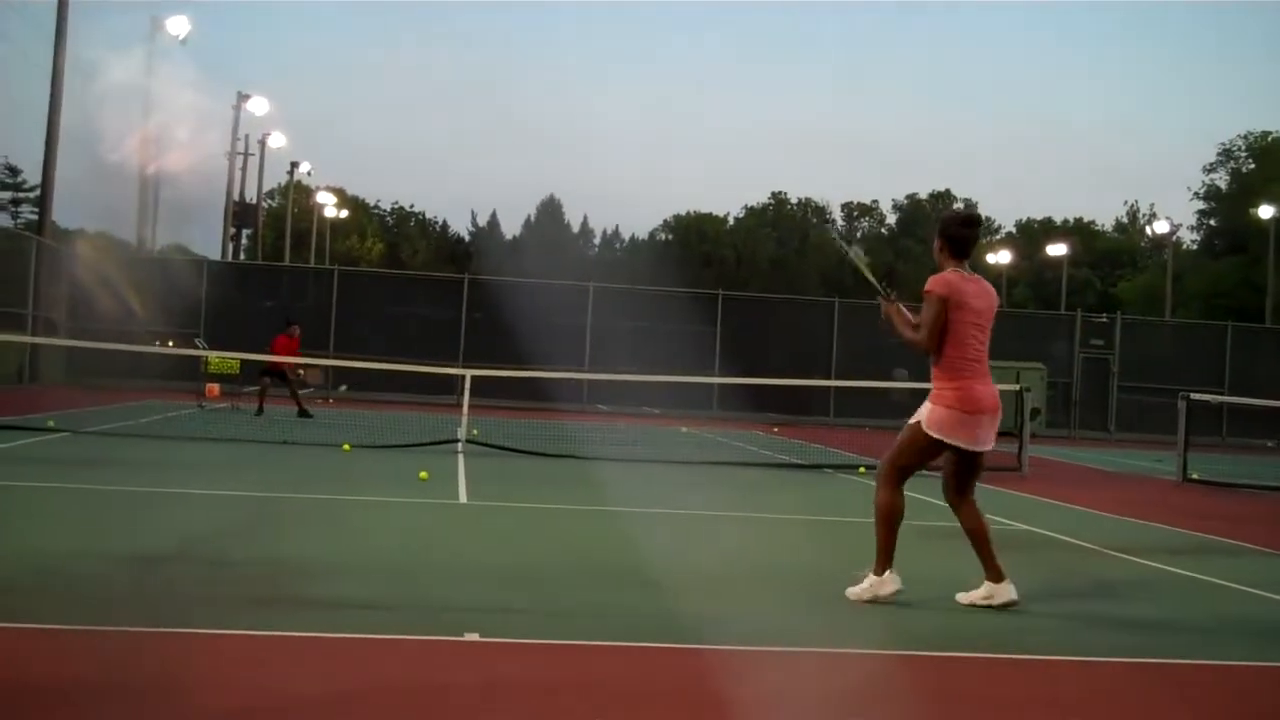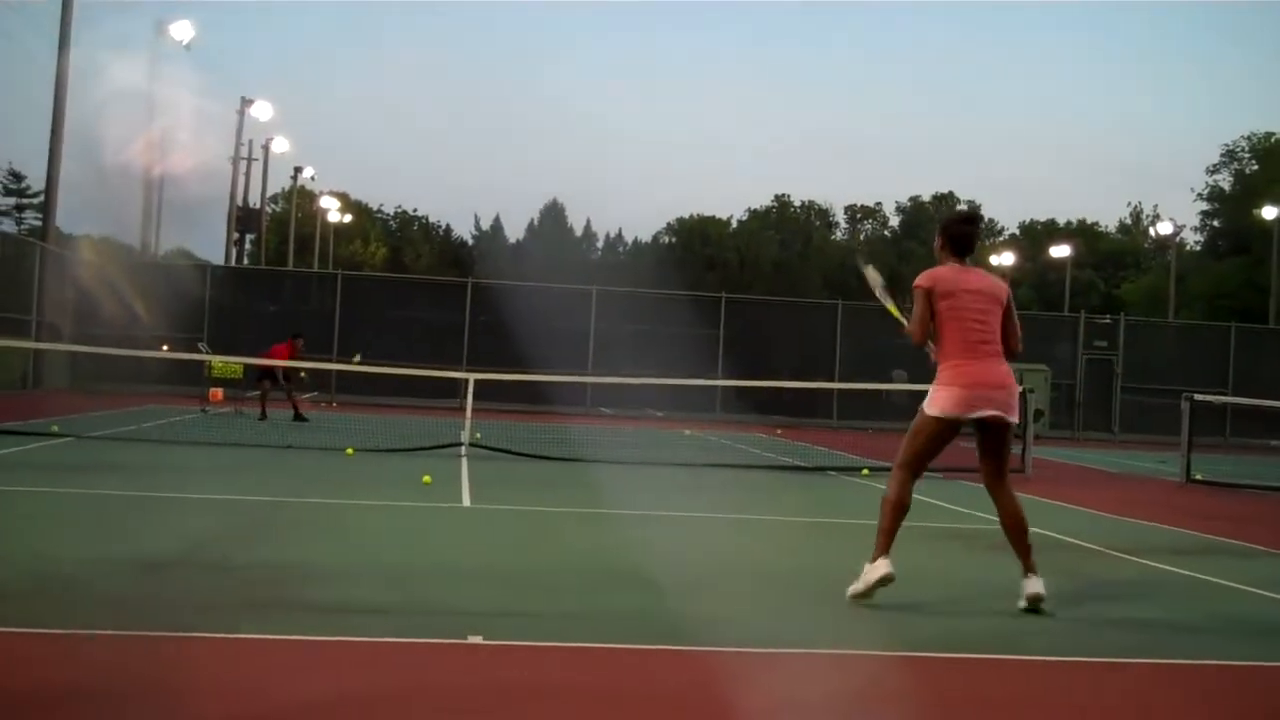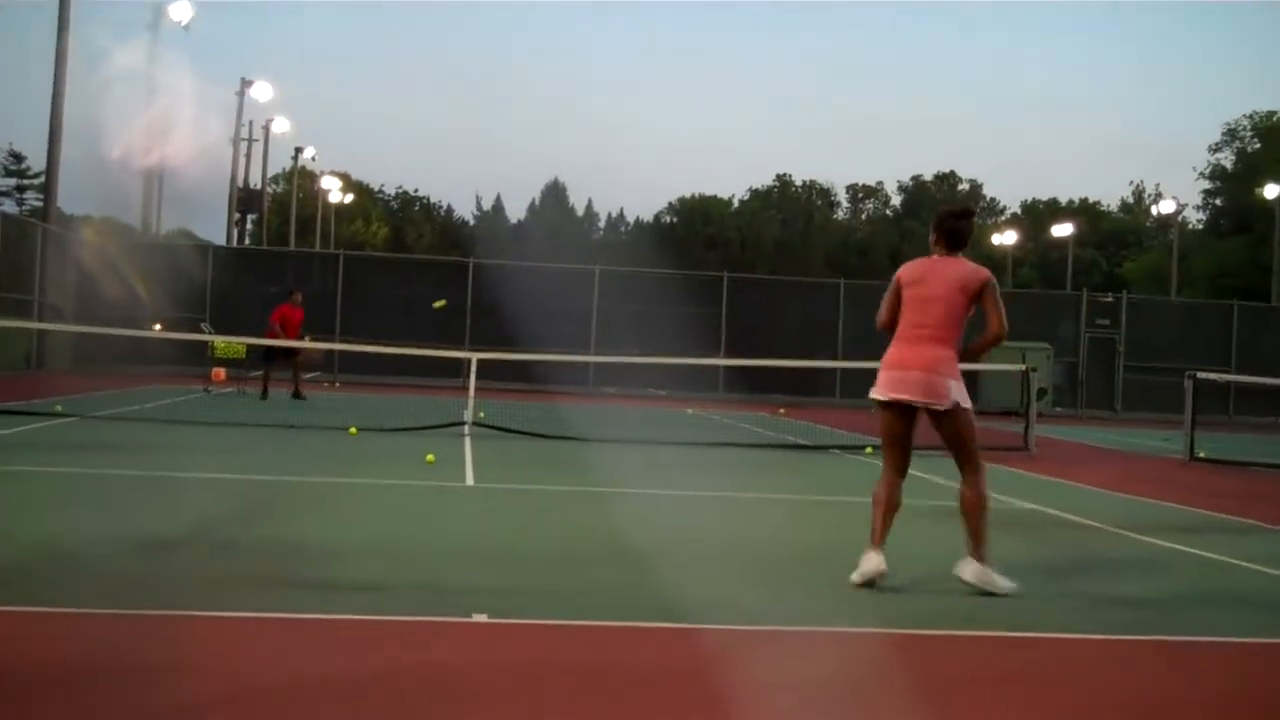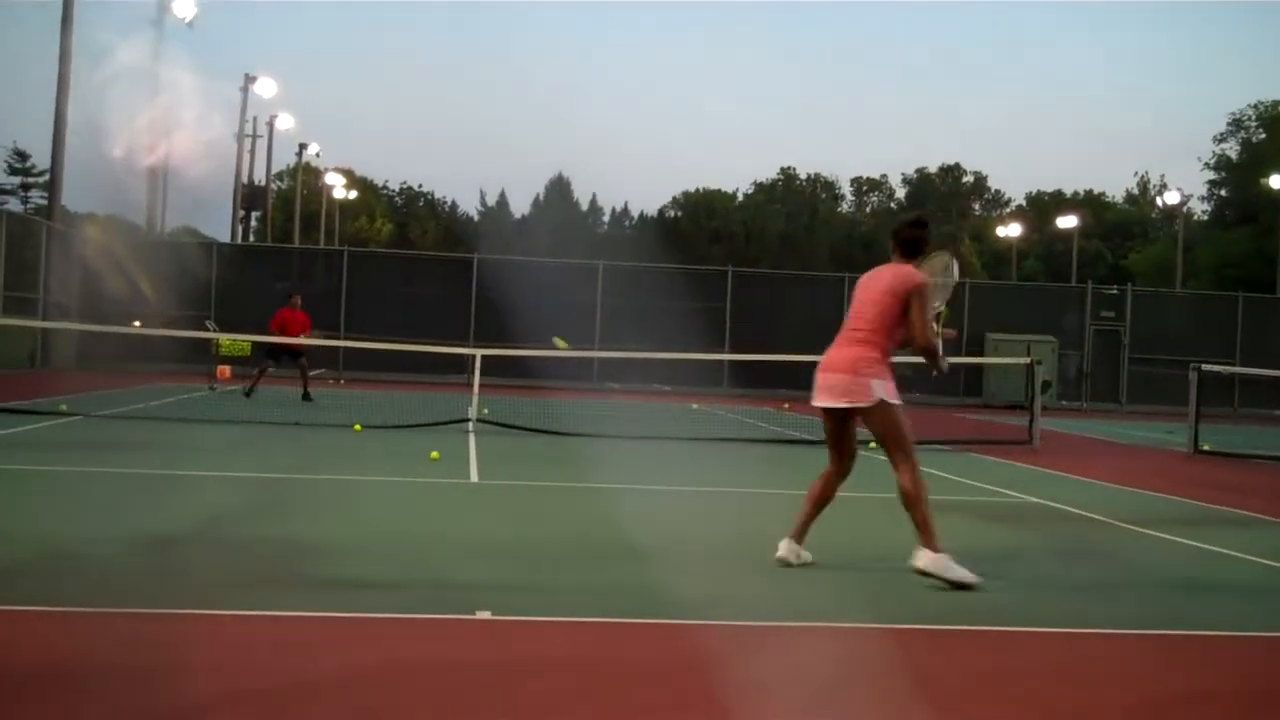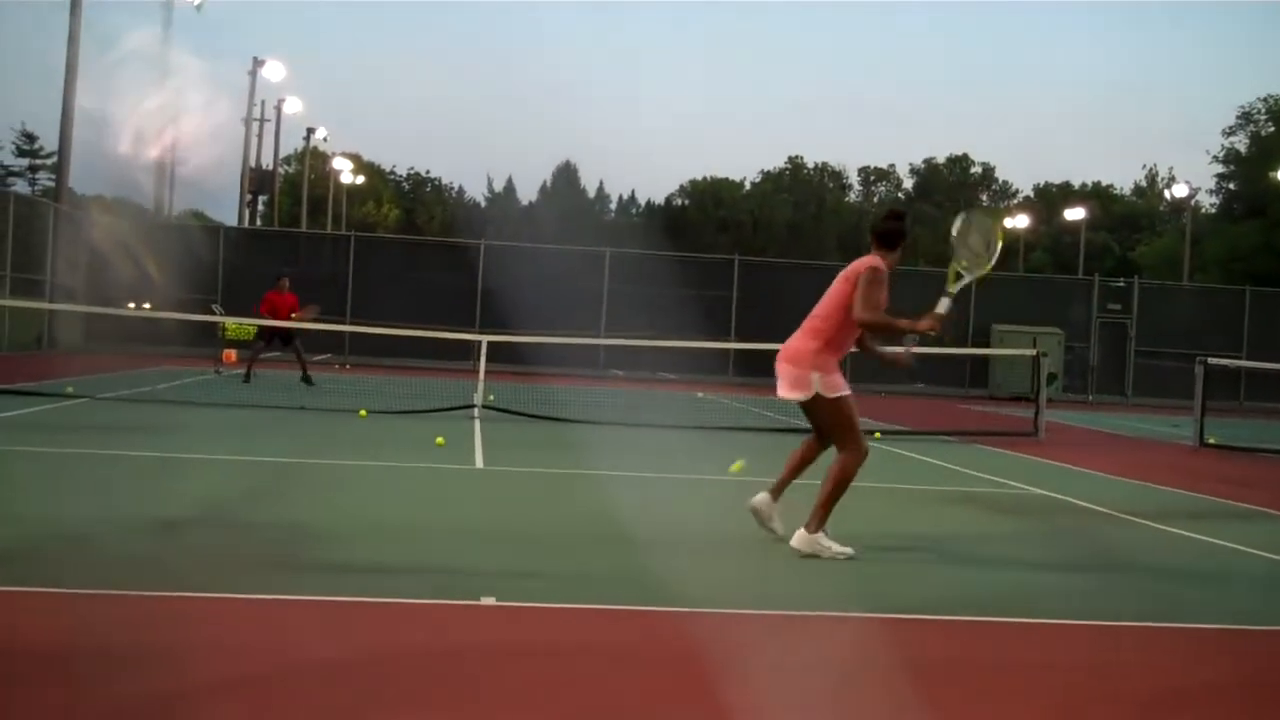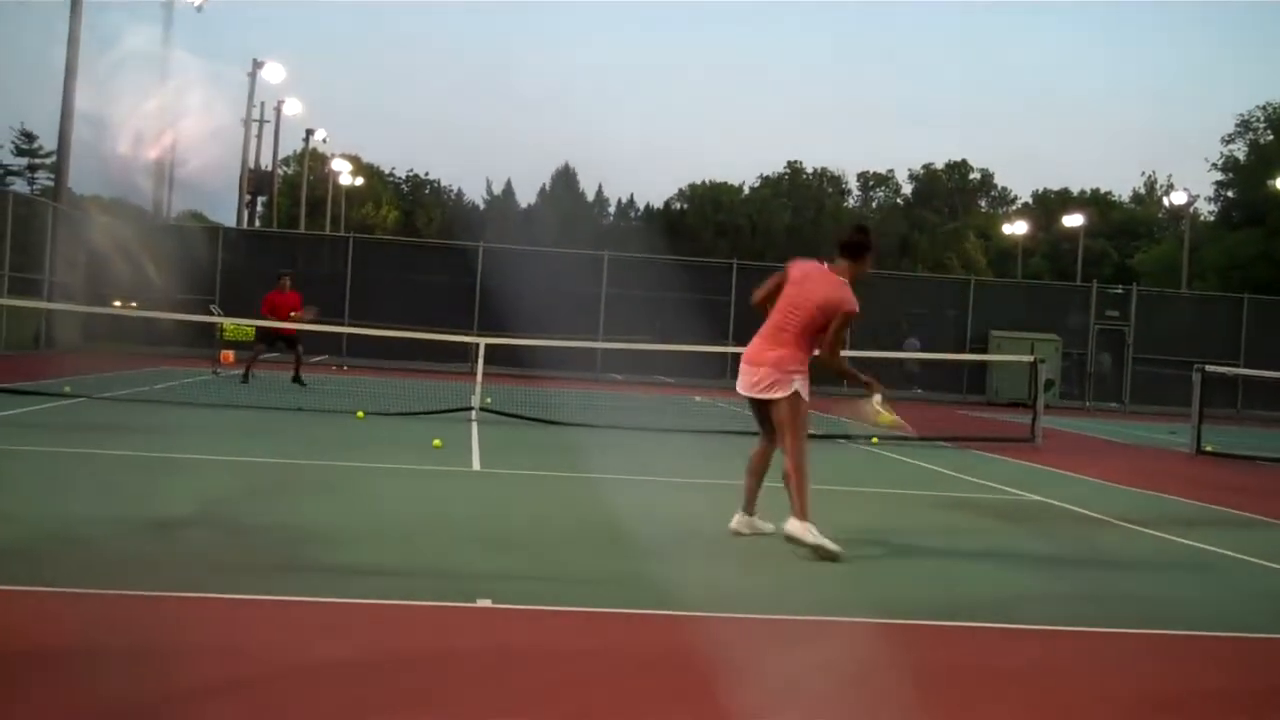
dt=0.3s
person 1, frame 1
left shoulder: (941, 284)
right shoulder: (987, 291)
left elbow: (927, 344)
left wrist: (899, 322)
right wrist: (918, 323)
left hip: (950, 404)
right hip: (985, 405)
left knee: (889, 476)
right knee: (959, 495)
left ankle: (883, 574)
right ankle: (998, 583)
person 1, frame 2
left shoulder: (929, 279)
right shoulder: (998, 285)
left elbow: (919, 338)
right elbow: (1013, 349)
left wrist: (914, 324)
left hip: (956, 387)
right hip: (1000, 386)
left knee: (903, 472)
right knee: (999, 486)
left ankle: (879, 561)
right ankle: (1031, 577)
person 1, frame 3
left shoulder: (907, 271)
right shoulder: (979, 276)
left elbow: (883, 323)
right elbow: (997, 331)
right wrist: (967, 355)
left hip: (896, 369)
right hip: (938, 373)
left knee: (893, 471)
right knee: (971, 469)
left ankle: (875, 554)
right ankle: (977, 561)
person 1, frame 4
left shoulder: (868, 278)
right shoulder: (915, 281)
right elbow: (920, 340)
left wrist: (899, 337)
right wrist: (937, 360)
left hip: (830, 371)
right hip: (865, 374)
left knee: (839, 466)
right knee: (906, 463)
left ankle: (792, 542)
right ankle: (930, 551)
person 1, frame 5
left shoulder: (861, 267)
right shoulder: (874, 270)
right elbow: (862, 318)
left wrist: (883, 356)
right wrist: (913, 327)
left hip: (792, 359)
right hip: (813, 366)
left knee: (824, 436)
right knee: (853, 450)
left ankle: (769, 498)
right ankle: (810, 533)
person 1, frame 6
left shoulder: (801, 267)
right shoulder: (846, 302)
left elbow: (758, 300)
right elbow: (829, 359)
right wrist: (863, 380)
left hip: (752, 363)
right hip: (783, 370)
left knee: (769, 439)
right knee: (794, 451)
left ankle: (746, 516)
right ankle: (800, 522)
